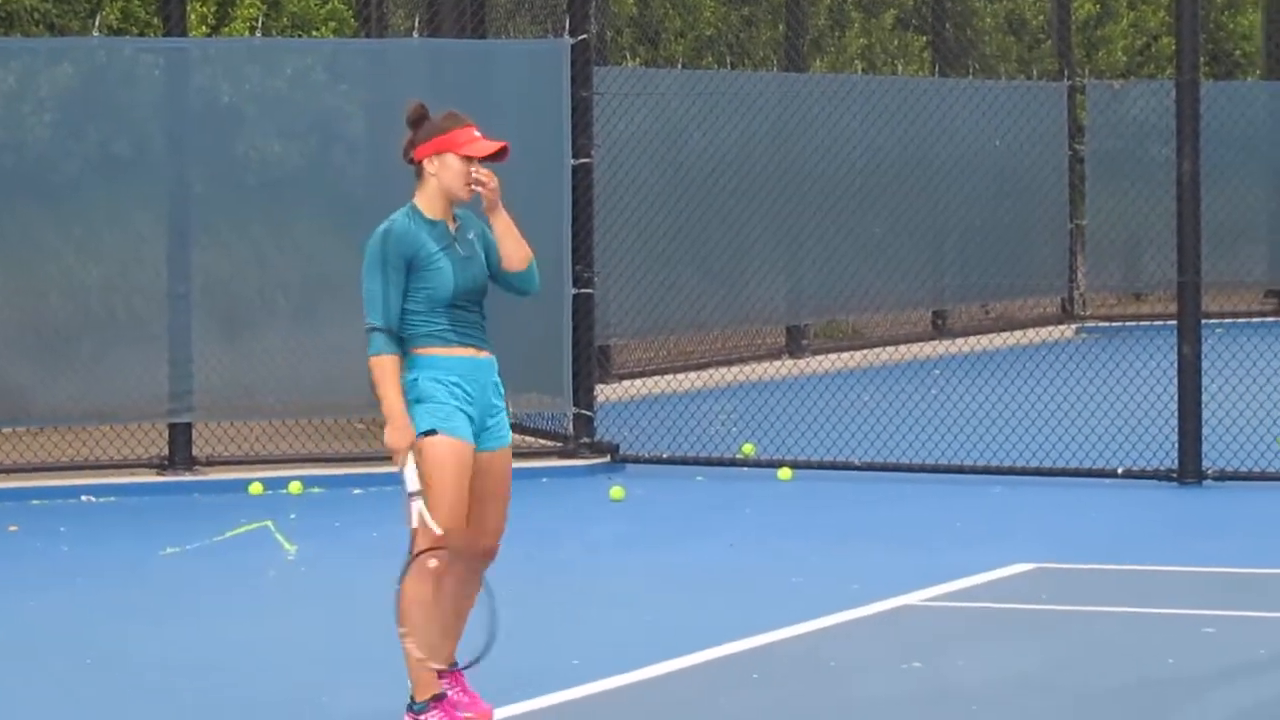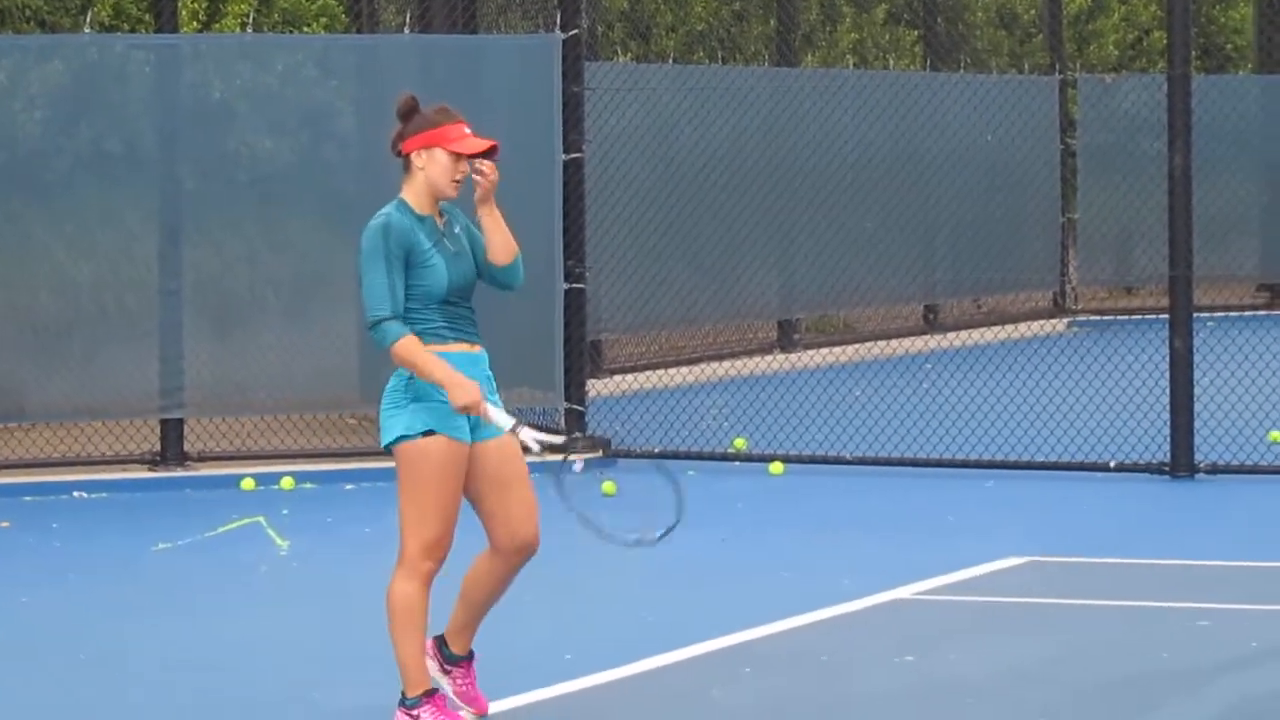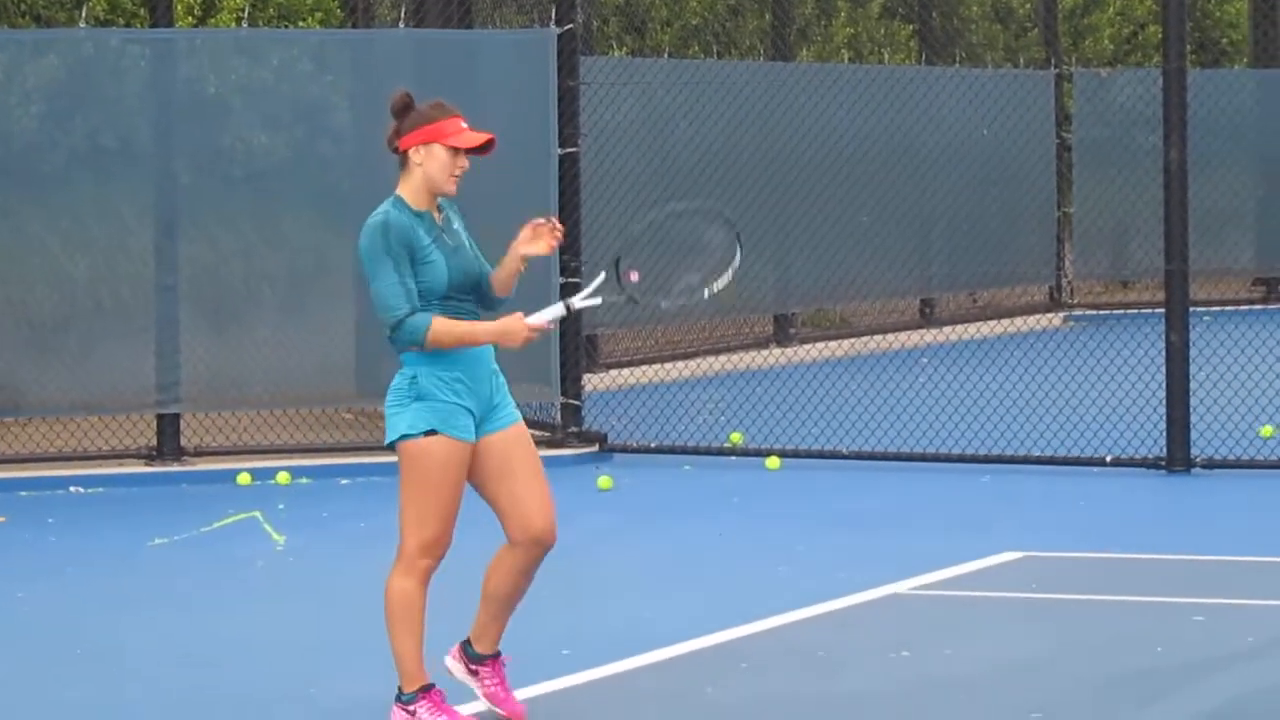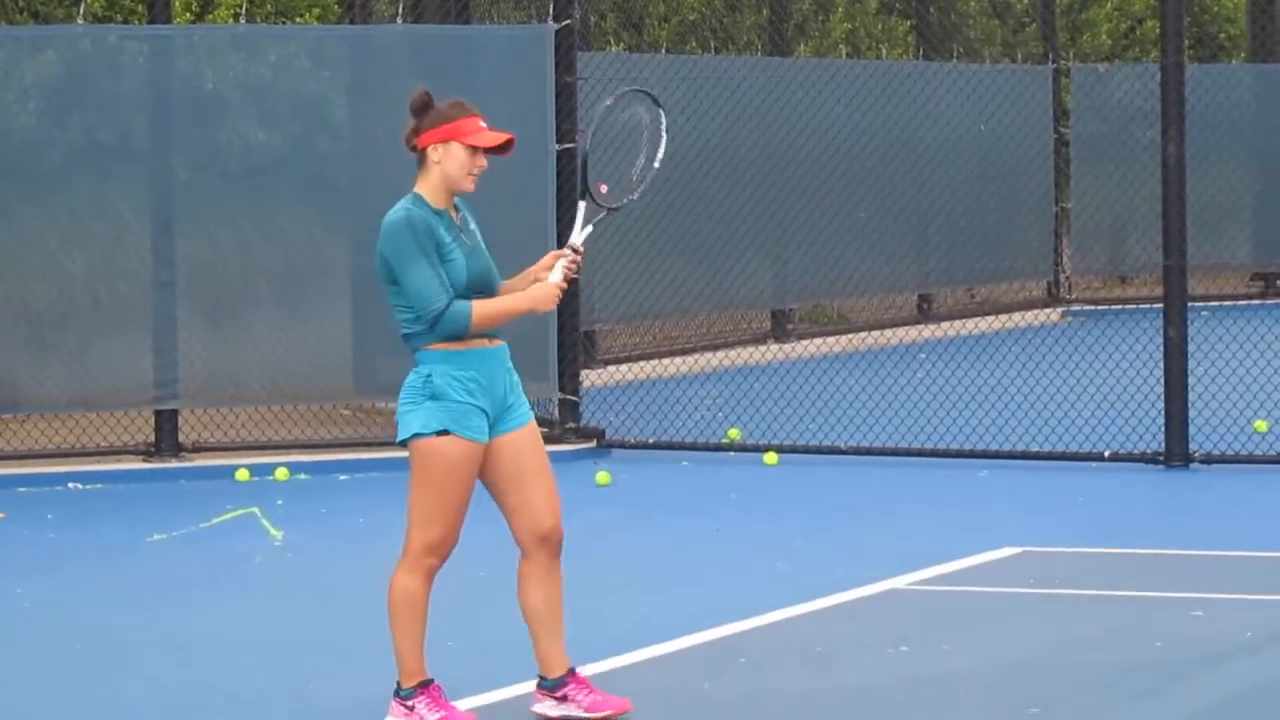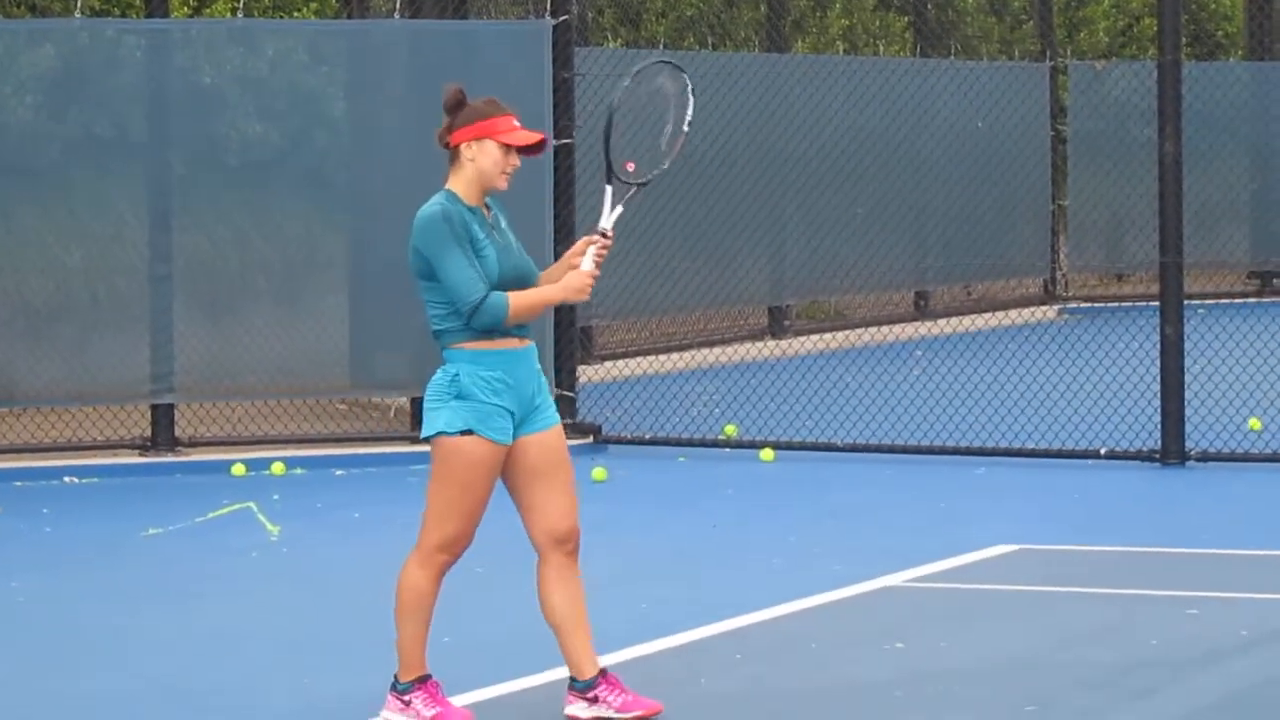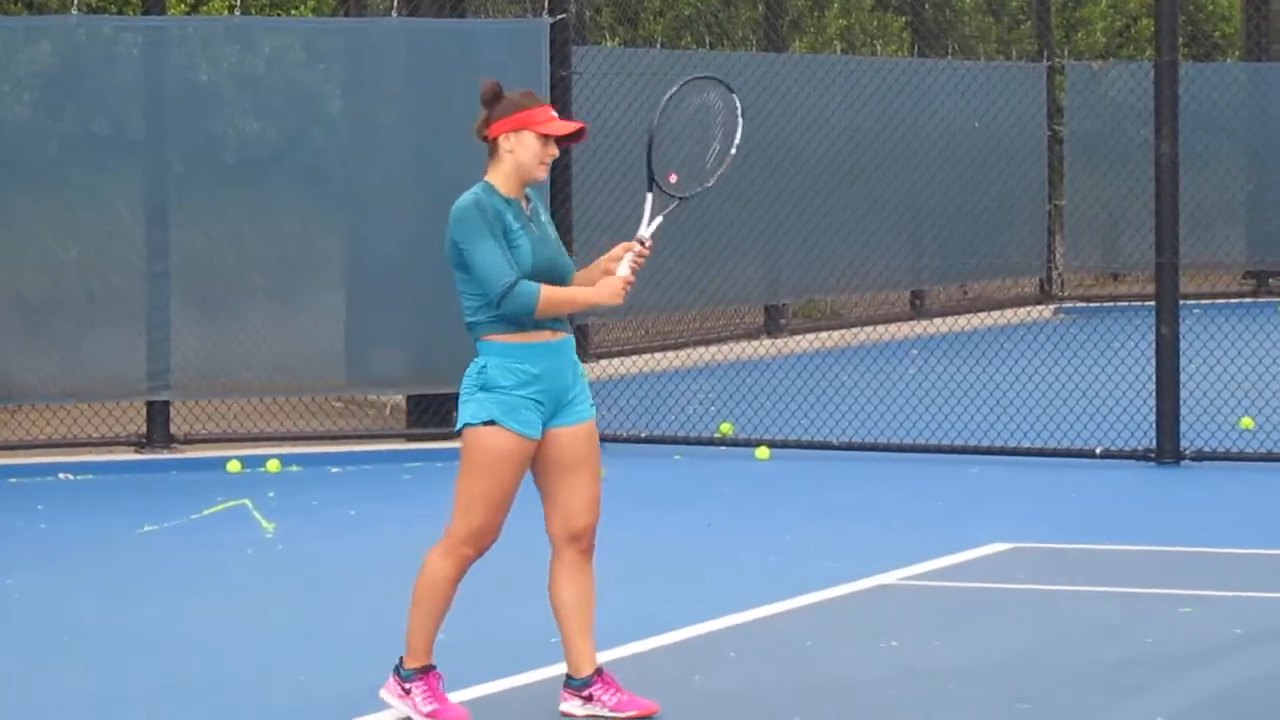
dt=0.2s
person 1, frame 1
left shoulder: (470, 226)
right shoulder: (394, 236)
left elbow: (524, 281)
right elbow: (379, 336)
left wrist: (496, 211)
right wrist: (396, 413)
left hip: (486, 391)
right hip: (433, 392)
left knee: (481, 550)
right knee: (437, 553)
left ankle: (446, 669)
person 1, frame 2
left shoulder: (452, 219)
right shoulder: (387, 229)
left elbow: (506, 276)
right elbow: (385, 327)
left wrist: (489, 205)
right wrist: (449, 379)
left hip: (475, 389)
right hip: (427, 396)
left knee: (519, 540)
right knee: (423, 555)
left ankle: (453, 651)
person 1, frame 3
left shoulder: (448, 215)
right shoulder: (385, 227)
left elbow: (485, 294)
right elbow: (406, 324)
left wrist: (518, 258)
right wrist: (495, 332)
left hip: (485, 386)
right hip: (430, 392)
left knee: (535, 532)
right knee: (422, 553)
left ankle: (479, 654)
person 1, frame 4
left shoulder: (461, 215)
right shoulder: (404, 223)
right elbow: (443, 315)
left wrist: (537, 273)
right wrist: (528, 303)
left hip: (501, 385)
right hip: (445, 389)
left knee: (543, 536)
right knee: (429, 550)
person 1, frame 5
left shoulder: (493, 212)
right shoulder: (437, 219)
right elbow: (484, 308)
left wrist: (569, 264)
right wrist: (563, 290)
left hip: (528, 384)
right hip: (475, 388)
left knee: (560, 539)
right knee: (442, 546)
person 1, frame 6
left shoulder: (535, 206)
right shoulder: (474, 210)
right elbow: (513, 297)
left wrist: (607, 265)
right wrist: (593, 293)
left hip: (564, 377)
right hip: (506, 380)
left knee: (577, 536)
right knee: (468, 538)
